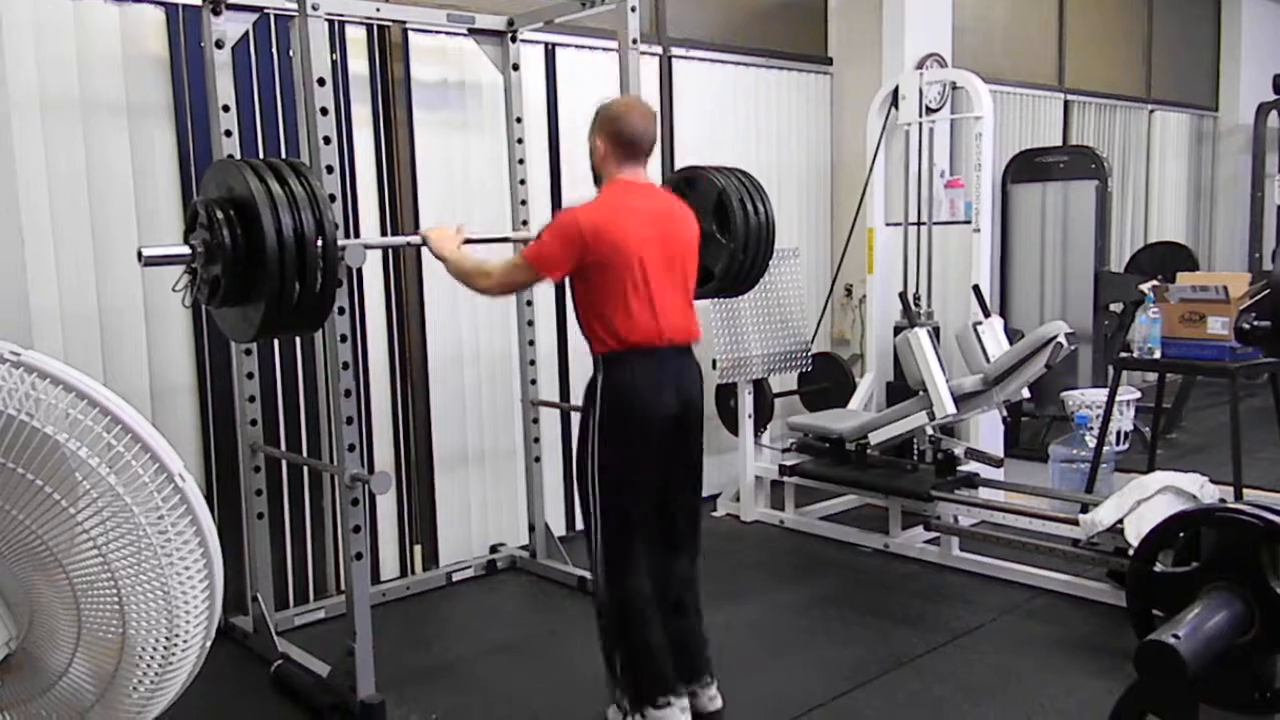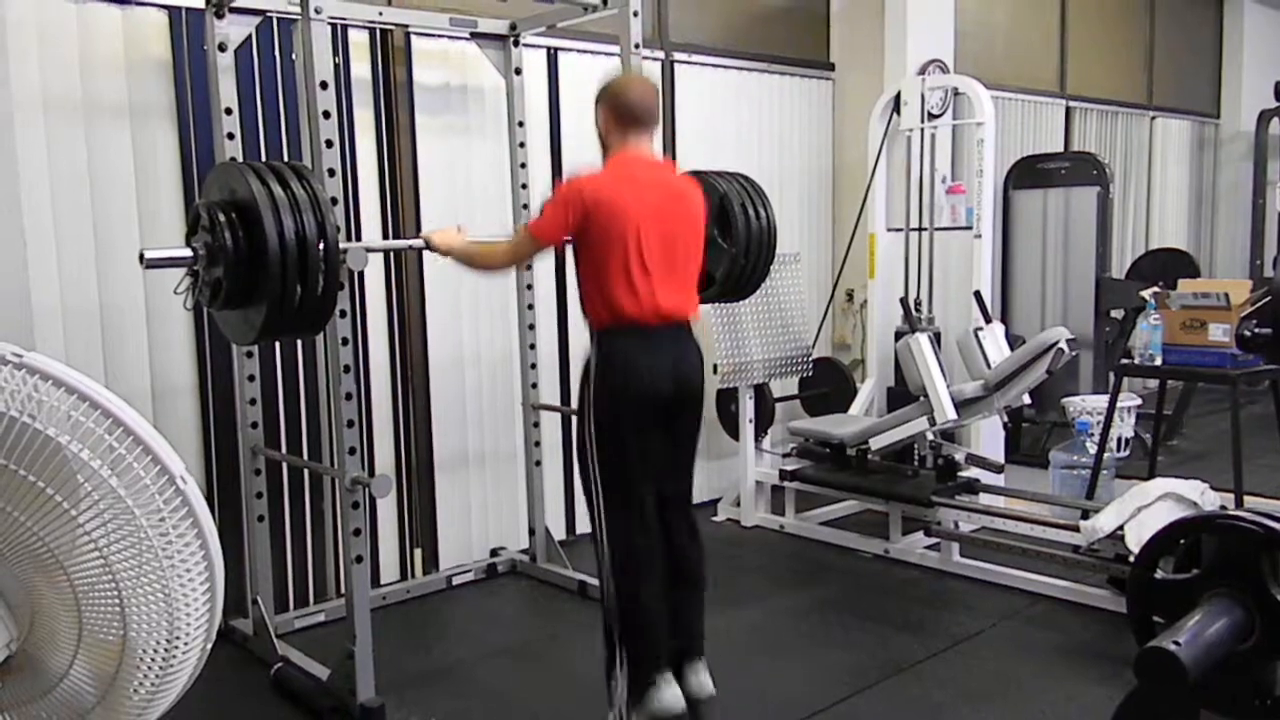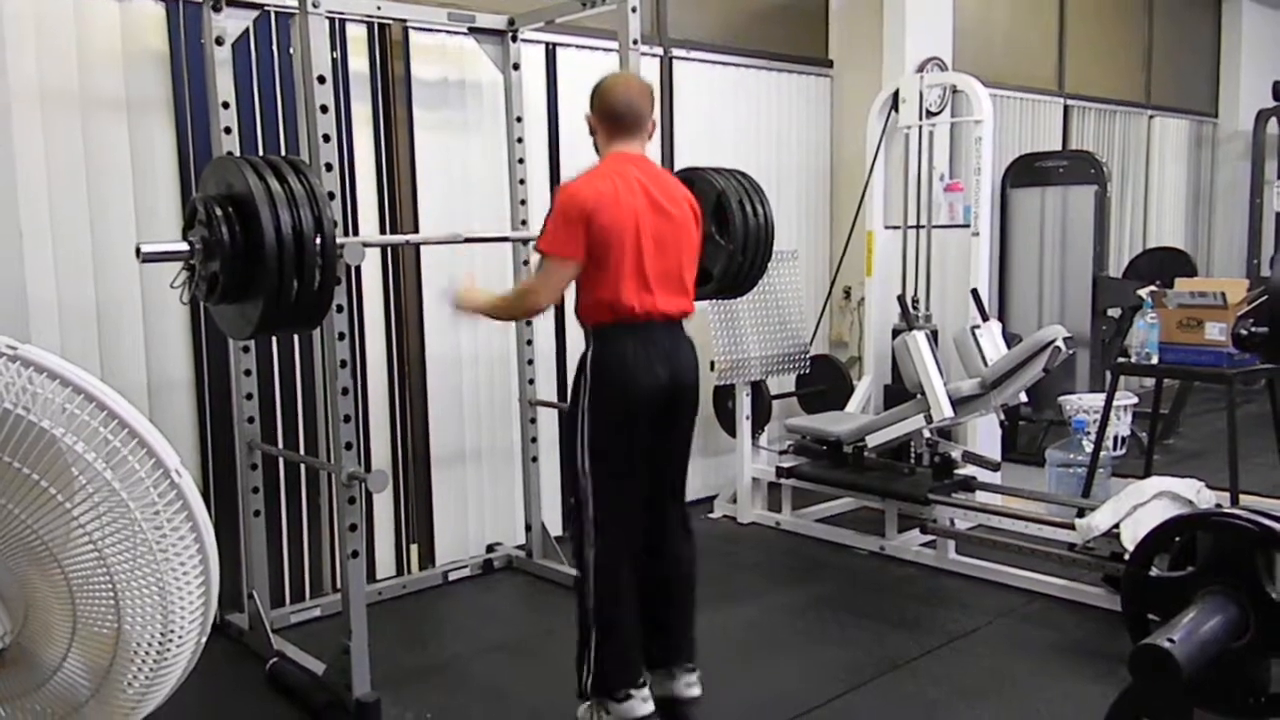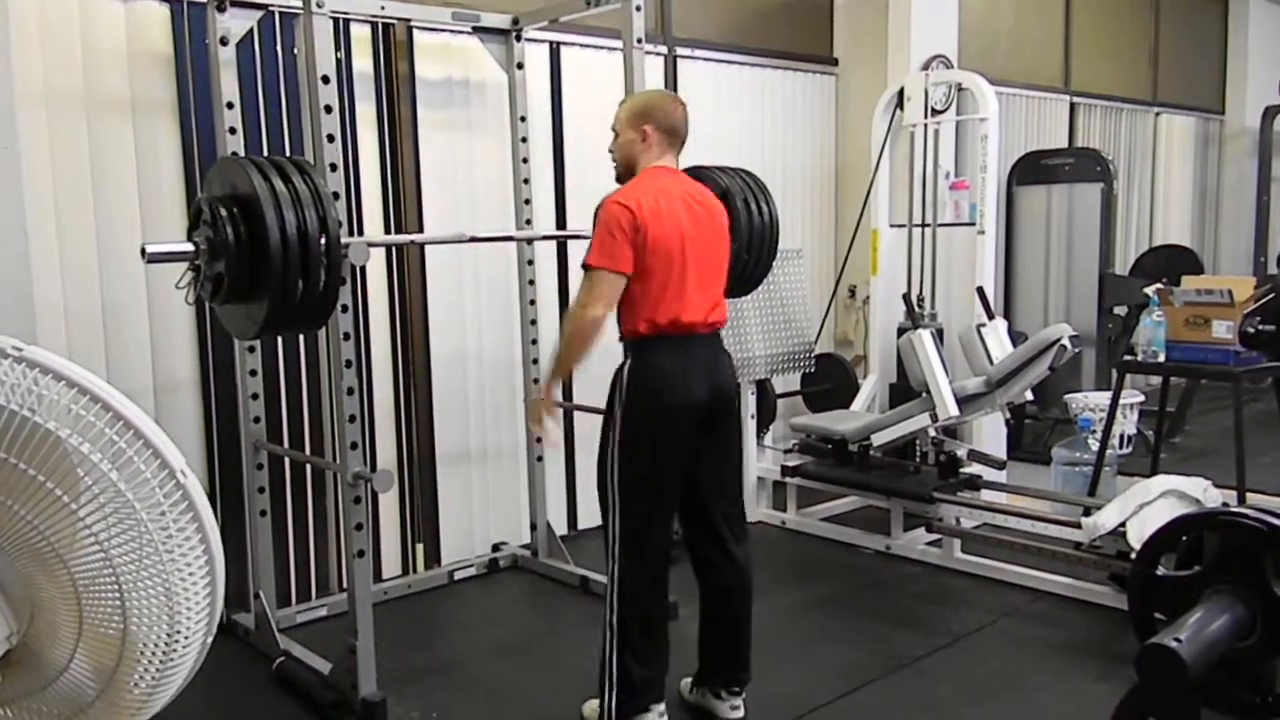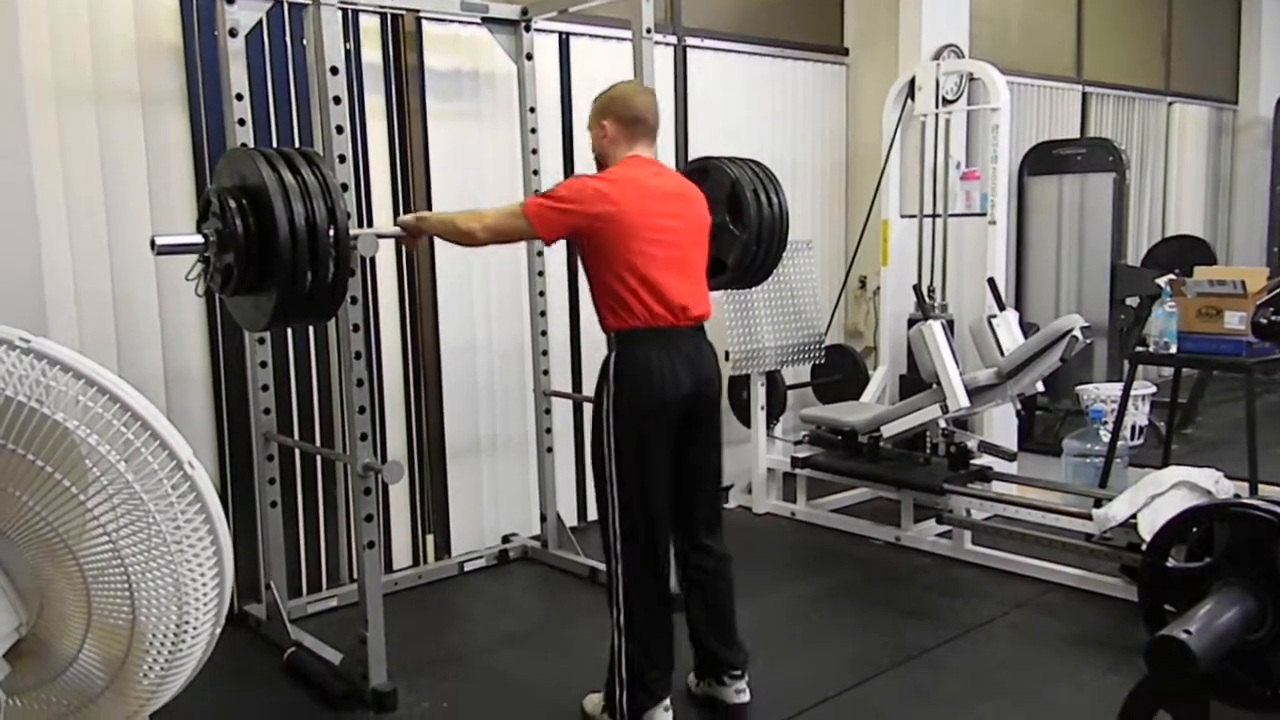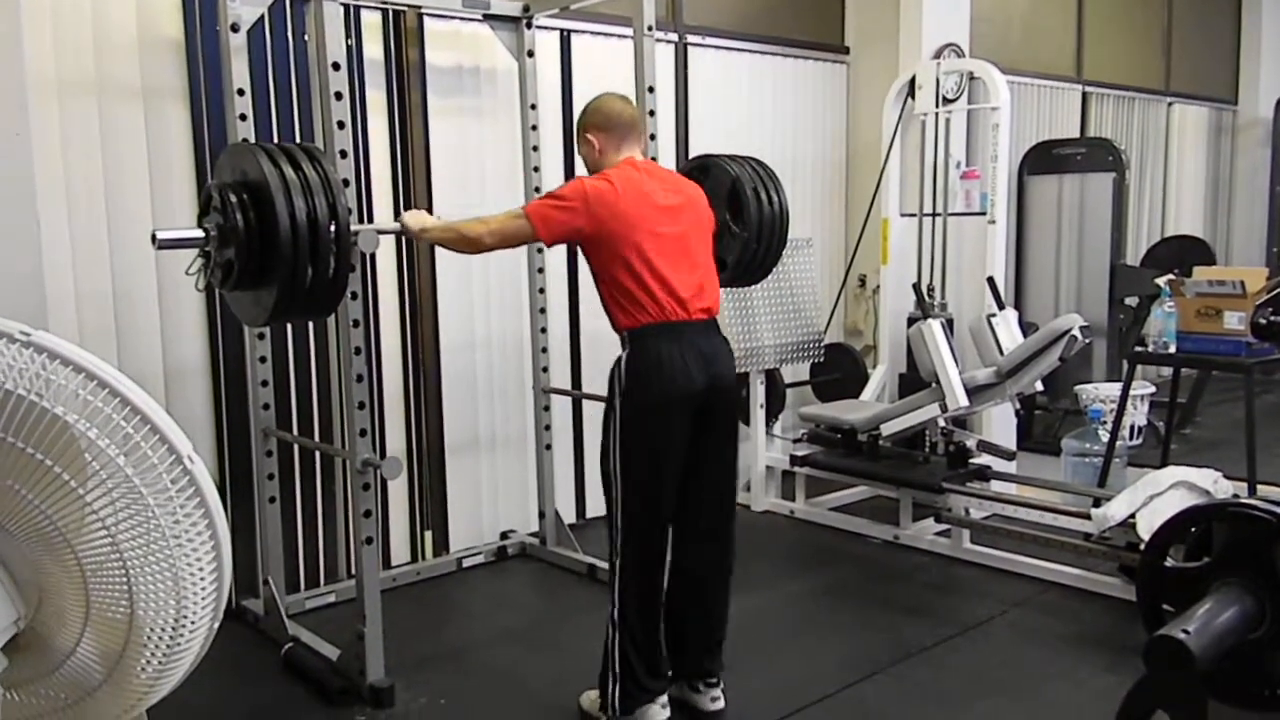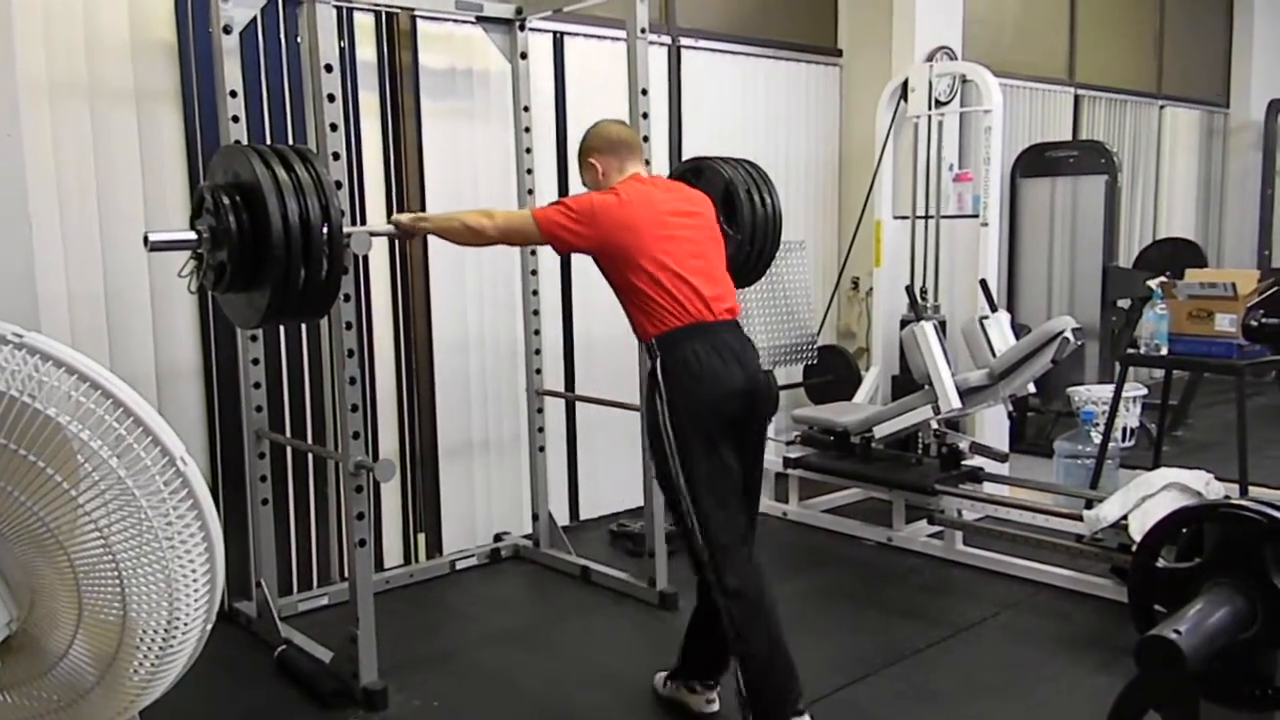
dt=0.5s
person 1, frame 1
left shoulder: (586, 221)
right shoulder: (683, 217)
left elbow: (502, 281)
left wrist: (450, 254)
left hip: (628, 387)
right hip: (684, 380)
left knee: (621, 550)
right knee: (673, 542)
person 1, frame 2
left shoulder: (587, 191)
right shoulder: (689, 193)
left elbow: (505, 258)
left wrist: (454, 246)
left hip: (625, 361)
right hip: (682, 356)
left knee: (625, 525)
right knee: (673, 515)
right ankle: (688, 661)
person 1, frame 3
left shoulder: (582, 194)
right shoulder: (682, 196)
left elbow: (541, 296)
left wrist: (478, 303)
left hip: (617, 359)
right hip: (677, 354)
left knee: (607, 530)
right knee: (665, 518)
right ankle: (676, 665)
person 1, frame 4
left shoulder: (627, 205)
right shoulder: (711, 204)
left elbow: (594, 310)
left wrist: (553, 383)
left hip: (657, 373)
right hip: (714, 366)
left knee: (636, 546)
right knee: (720, 536)
person 1, frame 5
left shoulder: (594, 195)
right shoulder: (691, 196)
left elbow: (482, 228)
left wrist: (426, 224)
left hip: (640, 367)
right hip: (697, 359)
left knee: (637, 539)
right knee: (701, 528)
person 1, frame 6
left shoulder: (593, 196)
right shoulder: (689, 192)
left elbow: (484, 235)
left wrist: (427, 227)
left hip: (655, 365)
right hip: (714, 356)
left knee: (639, 537)
right knee: (707, 528)
person 1, frame 7
left shoulder: (602, 210)
right shoulder: (695, 200)
left elbow: (490, 227)
left wrist: (419, 222)
left hip: (689, 371)
right hip: (743, 360)
left knee: (720, 549)
right knee: (732, 536)
